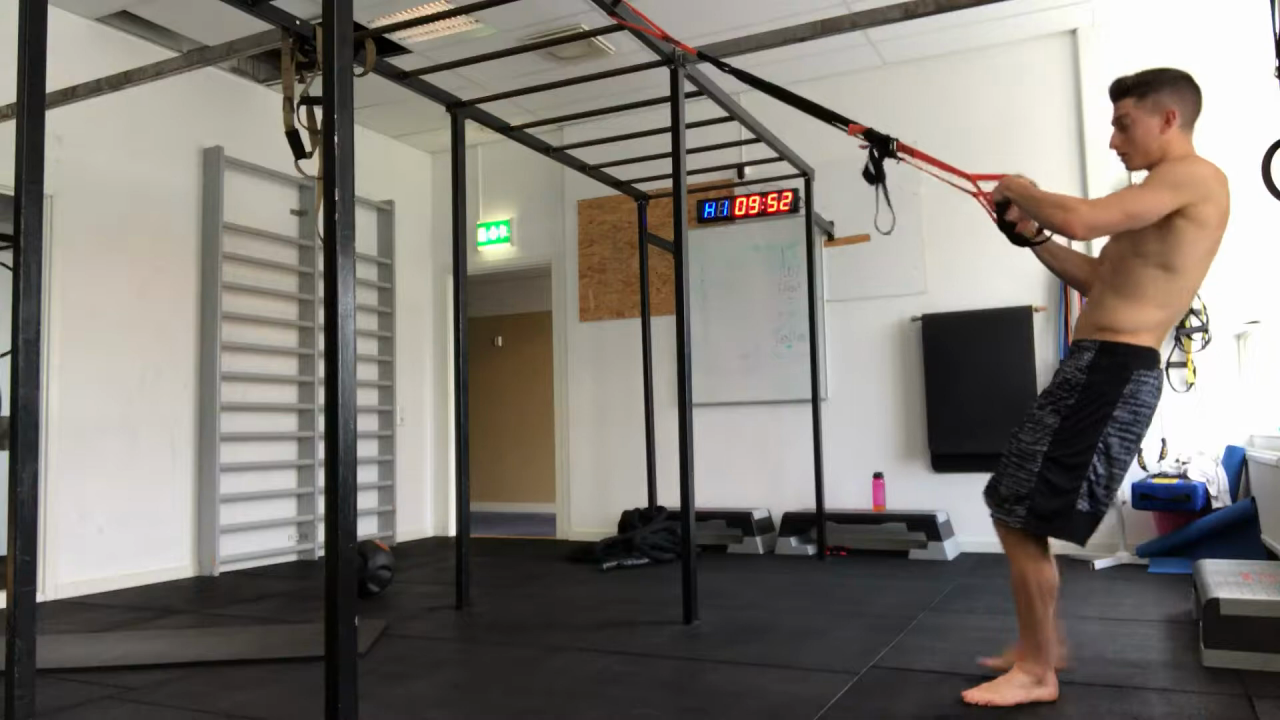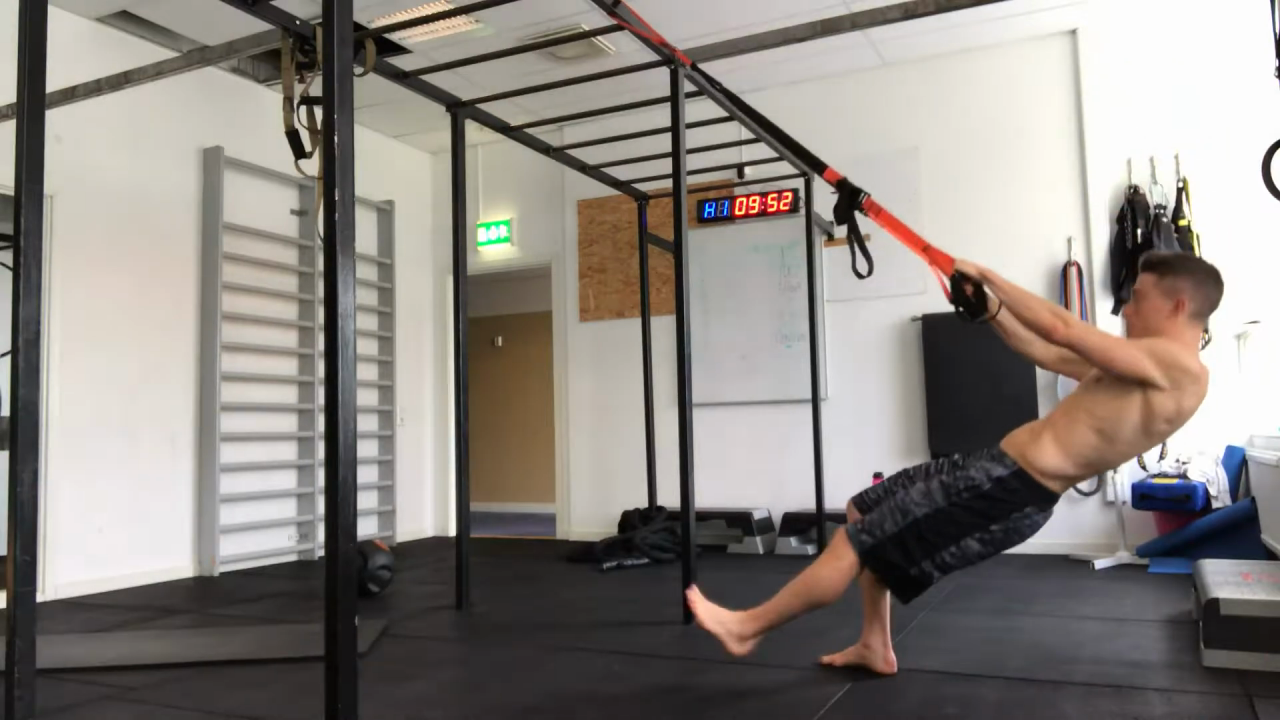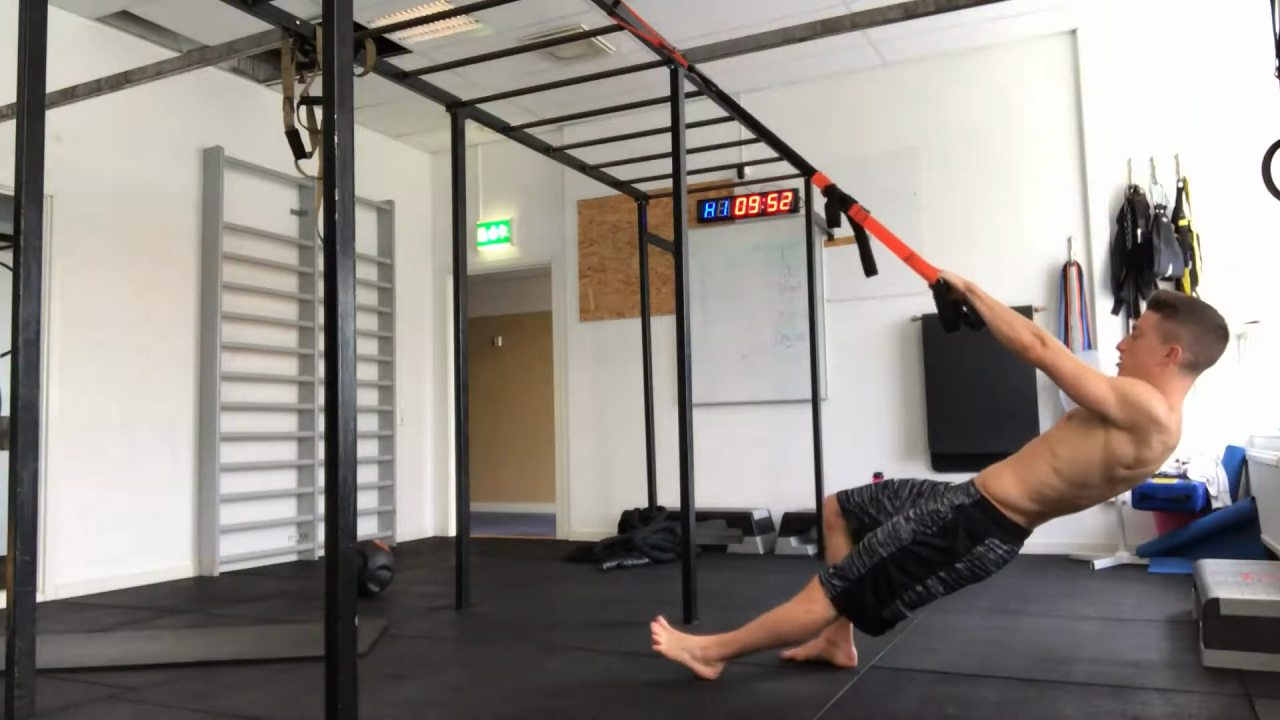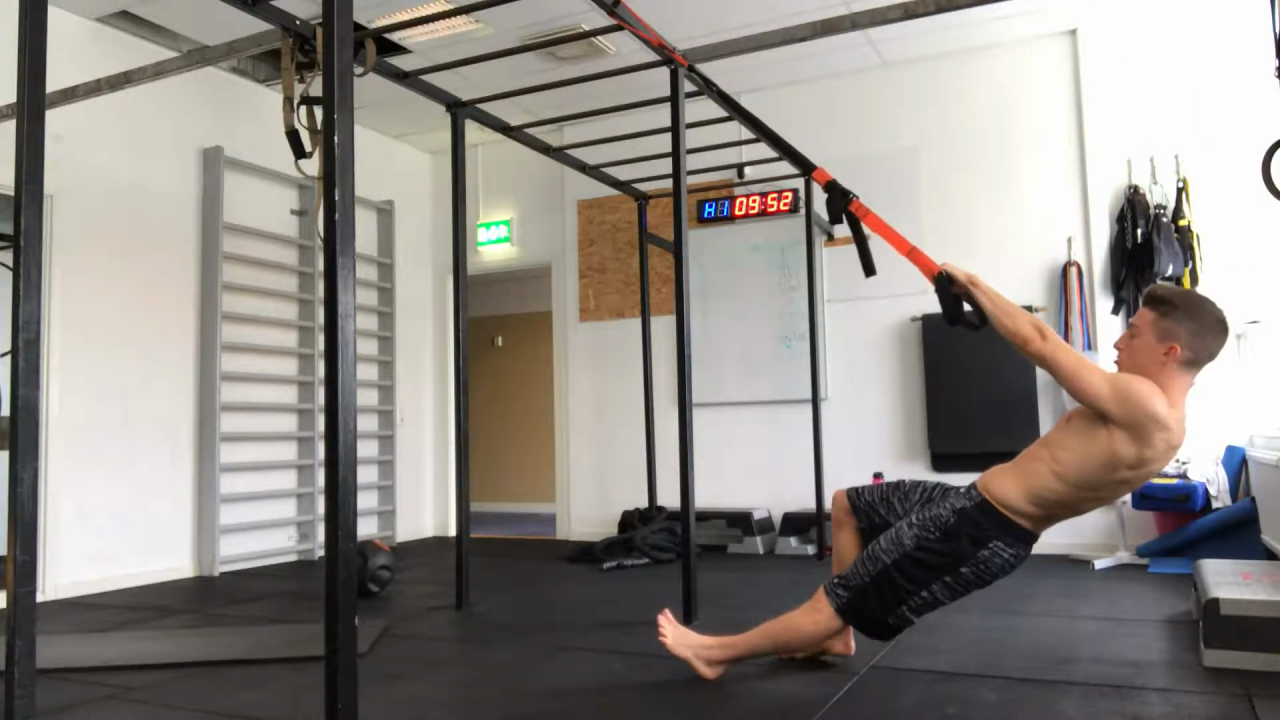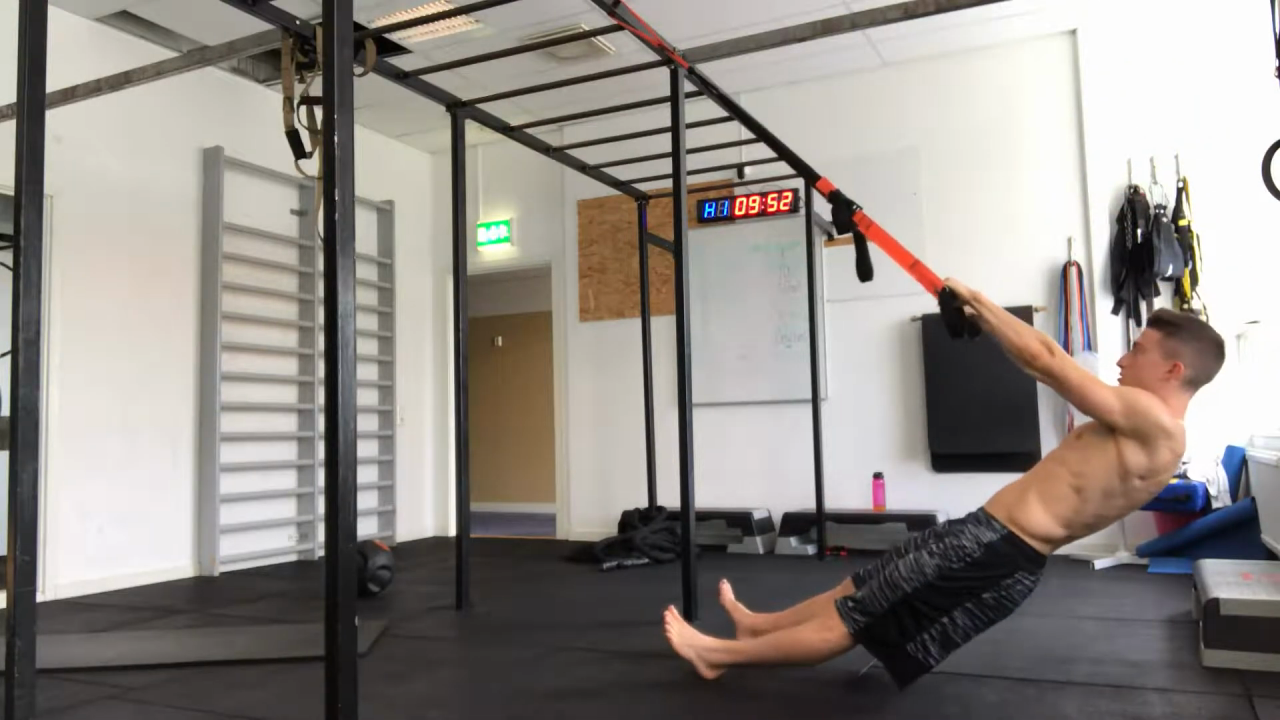
dt=1s
person 1, frame 1
left shoulder: (1195, 177)
right shoulder: (1166, 194)
left elbow: (1078, 220)
right elbow: (1097, 278)
left wrist: (1021, 190)
right wrist: (1032, 233)
left hip: (1112, 370)
right hip: (1101, 367)
left knee: (1022, 518)
right knee: (1015, 507)
left ankle: (1036, 671)
right ankle: (1034, 645)
person 1, frame 2
left shoulder: (1179, 367)
right shoulder: (1149, 364)
left elbow: (1059, 330)
right elbow: (1050, 354)
left wrist: (986, 275)
right wrist: (987, 306)
left hip: (1010, 490)
right hip: (1003, 471)
left knee: (851, 544)
right knee: (865, 512)
left ankle: (747, 629)
right ankle: (875, 645)
person 1, frame 3
left shoulder: (1146, 410)
right shoulder: (1145, 414)
left elbow: (1038, 349)
left wrist: (968, 289)
left hip: (974, 527)
right hip: (975, 505)
left knee: (825, 594)
right knee: (838, 509)
left ankle: (713, 651)
right ankle: (838, 641)
person 1, frame 4
left shoulder: (1145, 406)
right shoulder: (1152, 412)
left elbow: (1039, 343)
right elbow: (1049, 351)
left wrist: (971, 282)
right wrist: (977, 298)
left hip: (981, 529)
right hip: (982, 511)
left knee: (833, 601)
right knee: (847, 505)
left ankle: (716, 652)
right ankle: (837, 635)
person 1, frame 5
left shoulder: (1153, 421)
right shoulder: (1141, 428)
left elbow: (1048, 360)
right elbow: (1046, 371)
left wrist: (975, 298)
right wrist: (982, 319)
left hip: (998, 554)
right hip: (988, 532)
left knee: (852, 621)
right knee: (861, 587)
left ankle: (720, 653)
right ankle: (757, 625)
